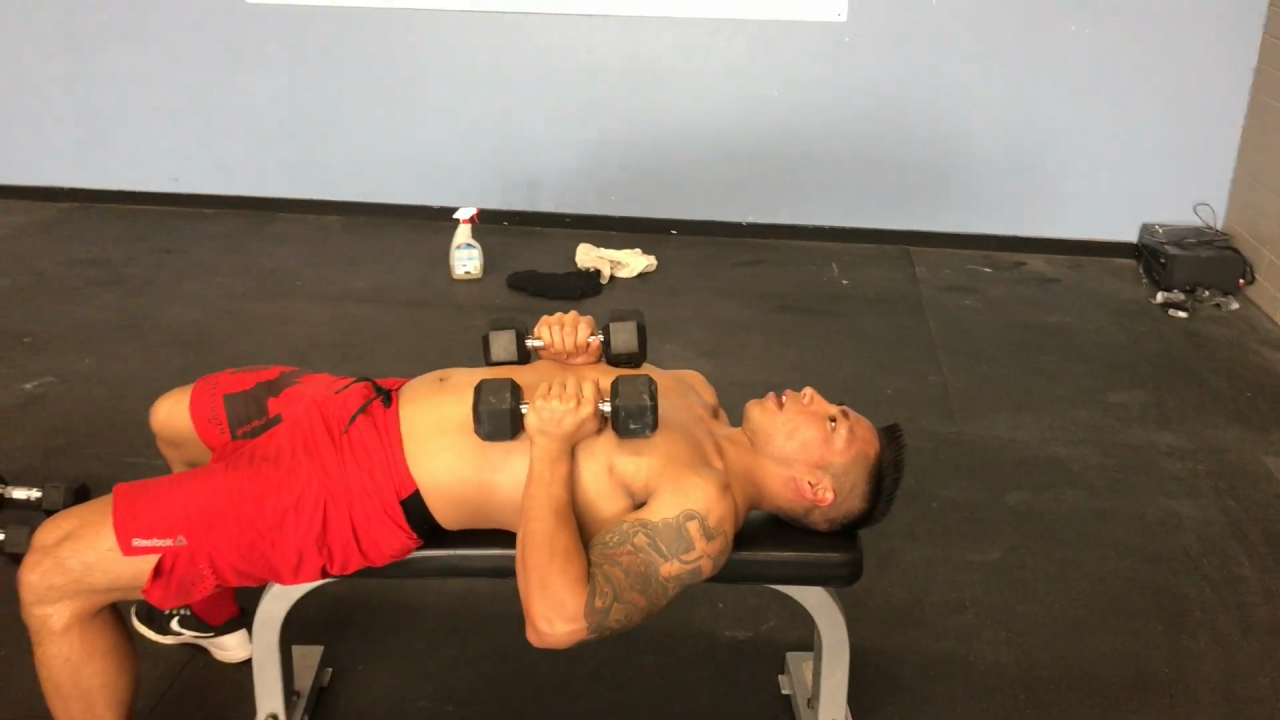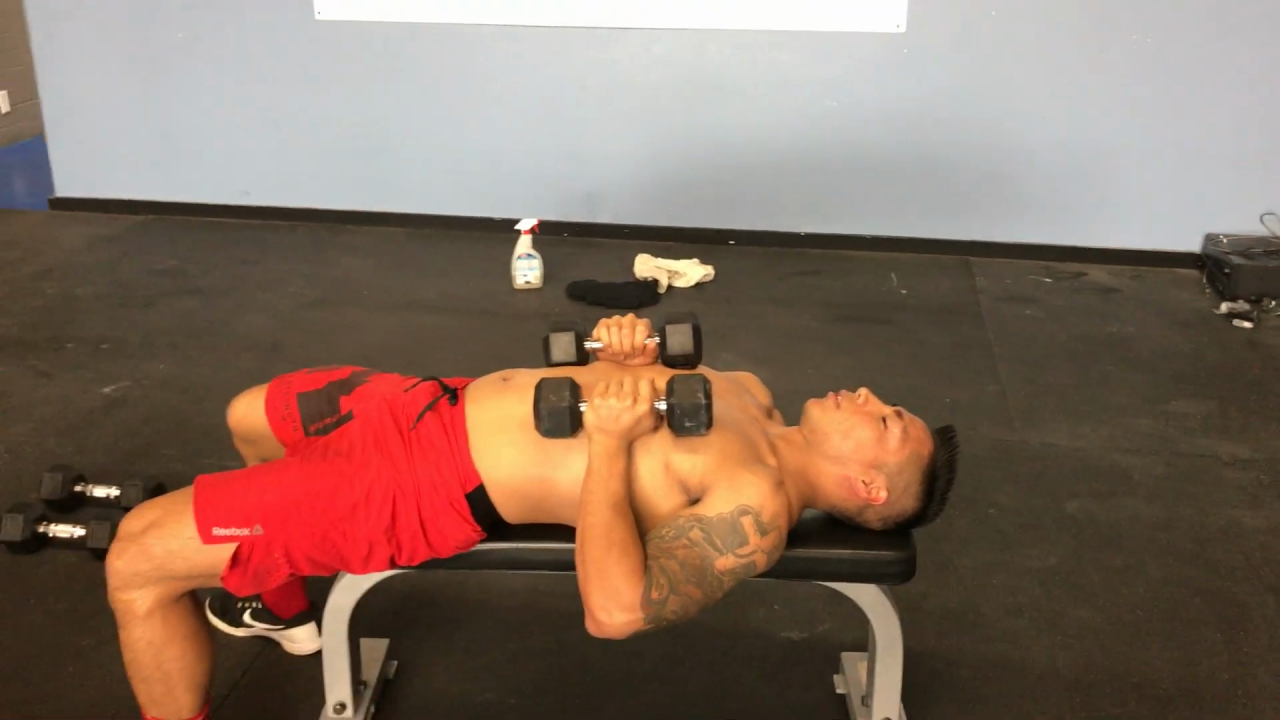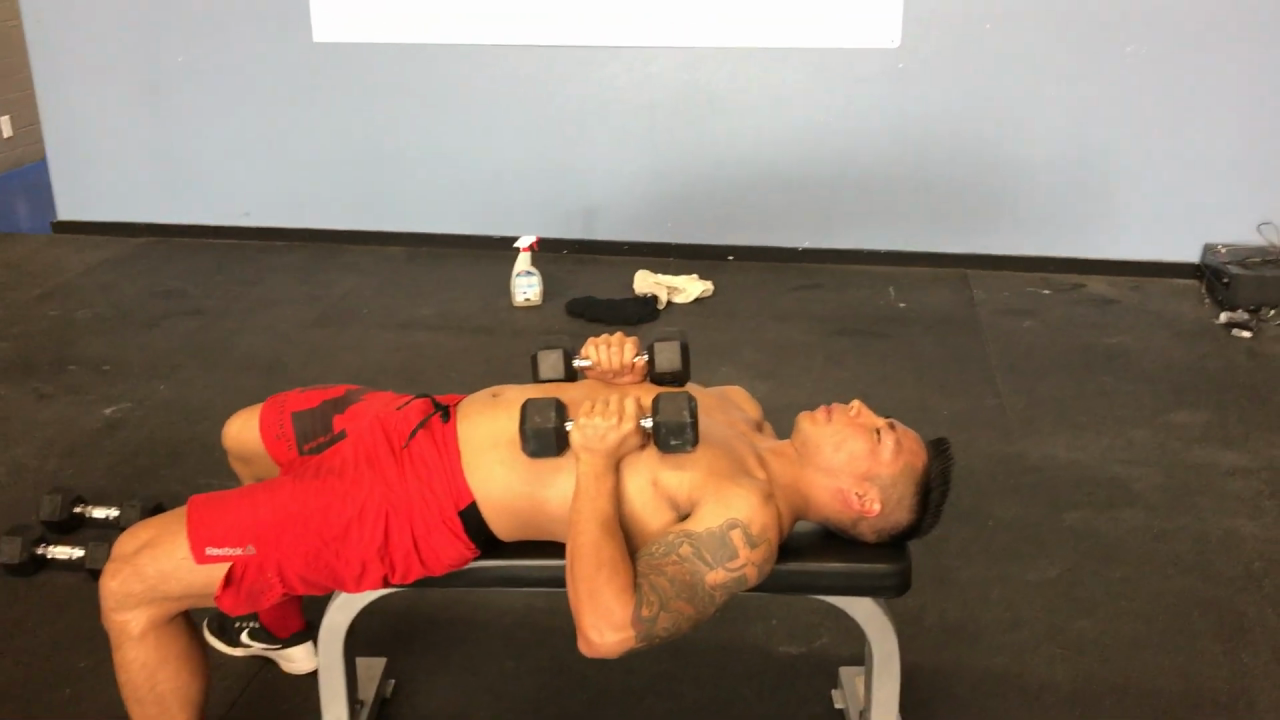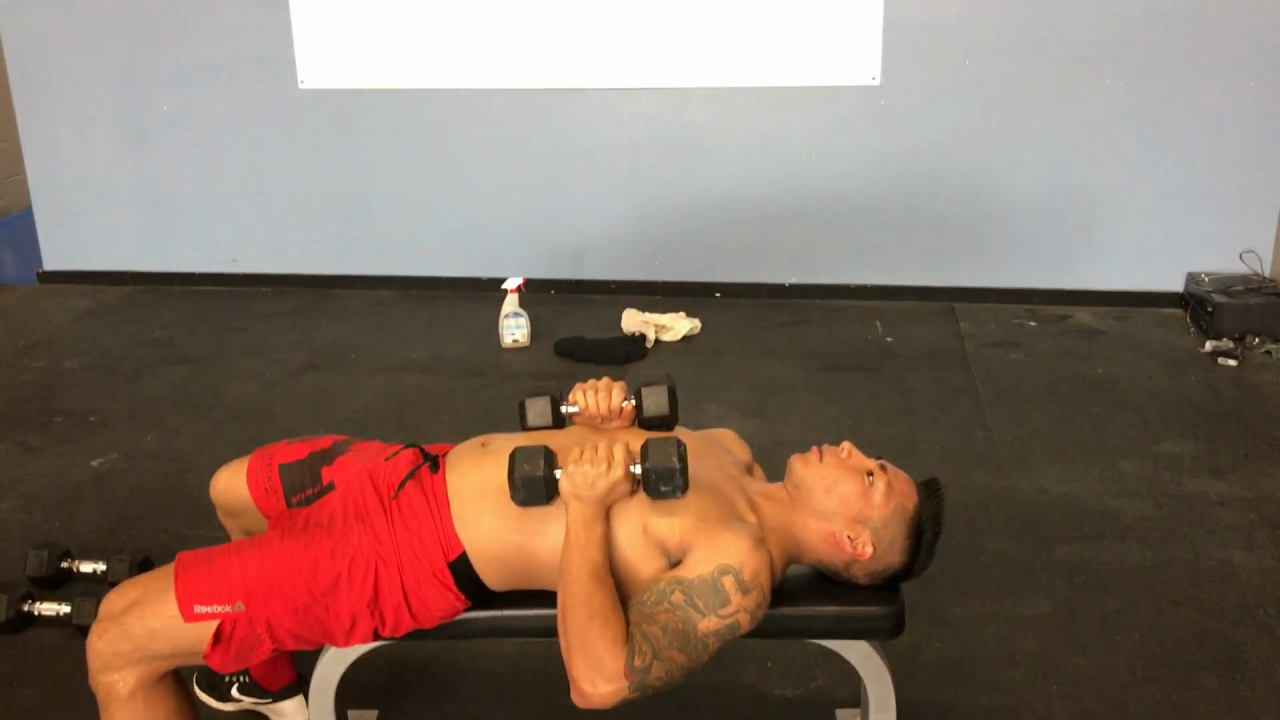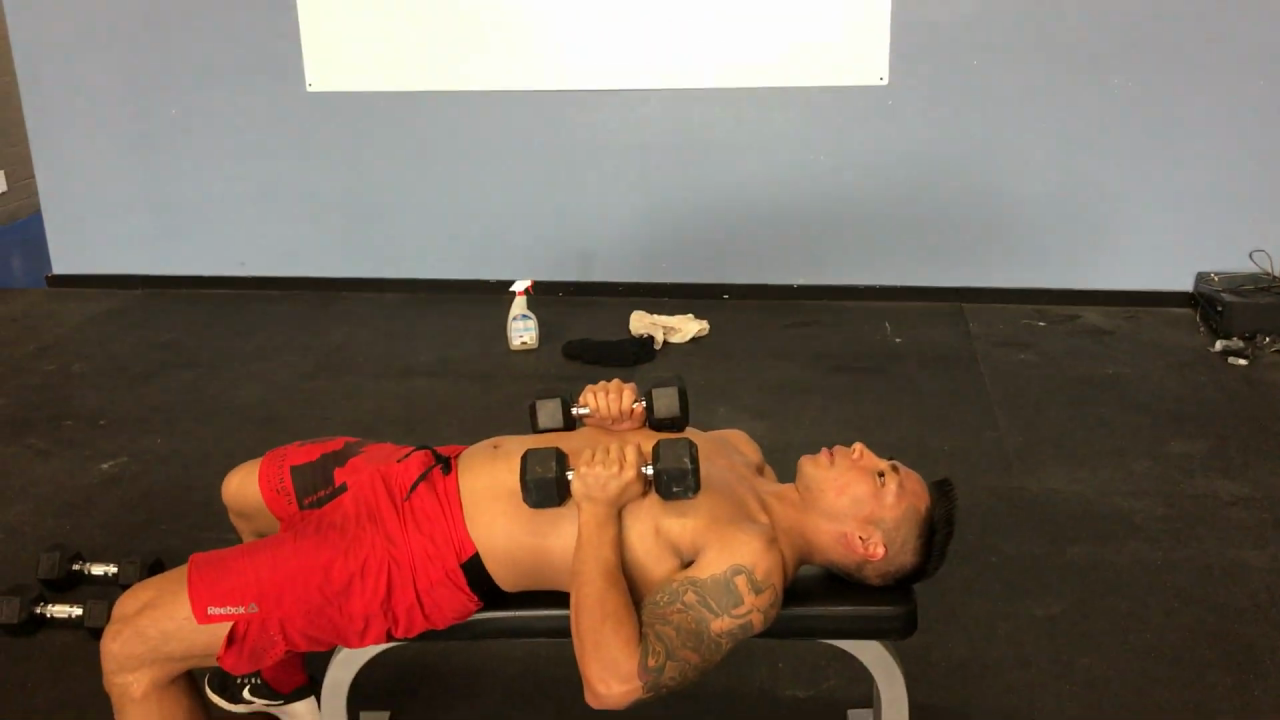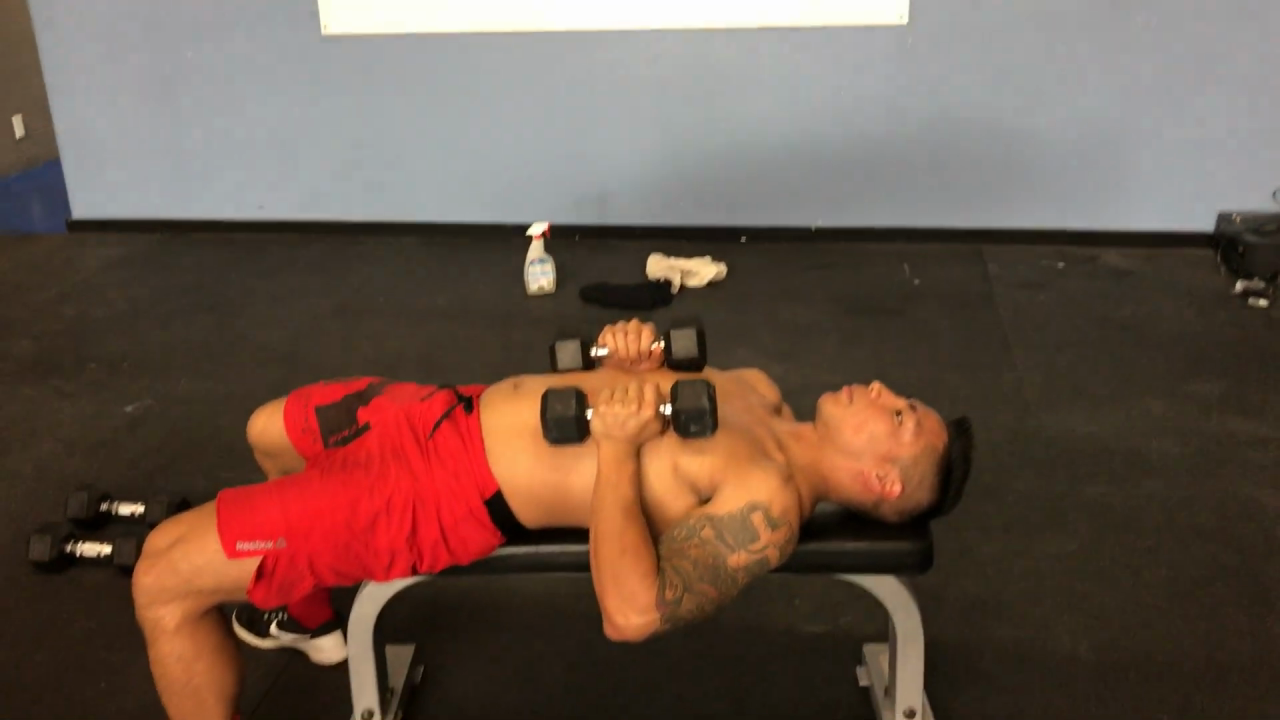
dt=0.5s
person 1, frame 1
left shoulder: (703, 513)
right shoulder: (694, 393)
left elbow: (555, 618)
right elbow: (595, 386)
left wrist: (551, 445)
right wrist: (567, 347)
left hip: (366, 490)
left knee: (52, 571)
right knee: (174, 420)
right ankle: (210, 611)
person 1, frame 2
left shoulder: (756, 509)
right shoulder: (750, 394)
left elbow: (613, 610)
left wrist: (609, 441)
right wrist: (624, 350)
left hip: (431, 484)
left knee: (138, 559)
right knee: (249, 417)
right ankle: (279, 604)
person 1, frame 3
left shoulder: (748, 524)
right shoulder: (740, 409)
left elbow: (606, 628)
left wrist: (597, 459)
right wrist: (613, 370)
left hip: (427, 502)
left knee: (131, 578)
right knee: (245, 437)
right ankle: (278, 624)
person 1, frame 4
left shoulder: (738, 568)
right shoulder: (730, 453)
left wrist: (586, 507)
right wrist: (603, 414)
left hip: (412, 554)
left knee: (118, 637)
right knee: (232, 490)
person 1, frame 5
left shoulder: (751, 569)
right shoulder: (742, 454)
left wrist: (599, 508)
right wrist: (613, 418)
left hip: (425, 554)
left knee: (133, 638)
right knee: (245, 492)
person 1, frame 6
left shoulder: (767, 507)
right shoulder: (760, 395)
left elbow: (631, 612)
left wrist: (617, 447)
right wrist: (632, 359)
left hip: (448, 493)
right hip: (463, 411)
left knee: (165, 575)
right knee: (270, 430)
right ankle: (308, 614)
